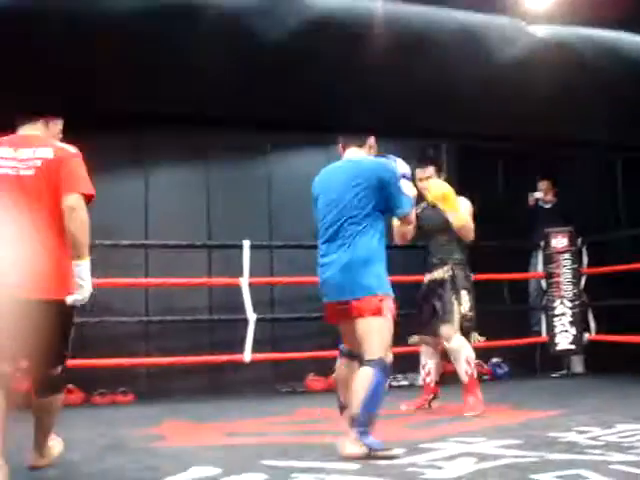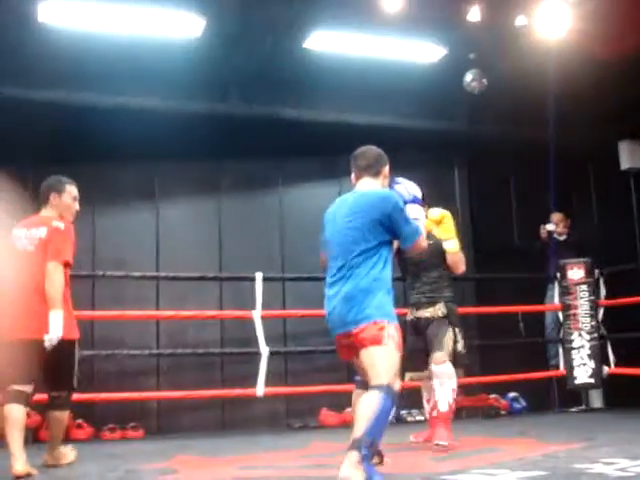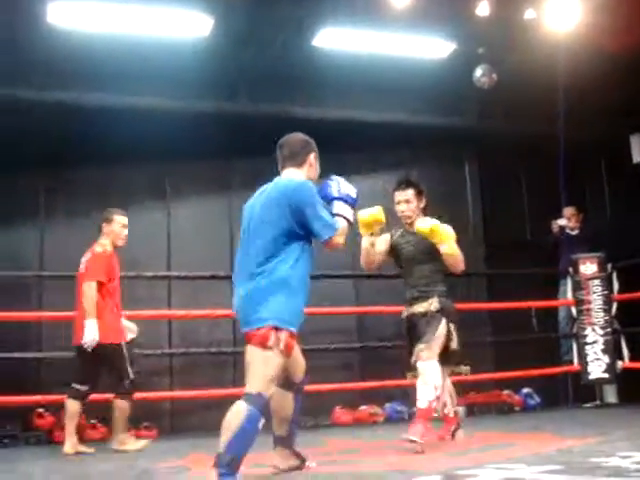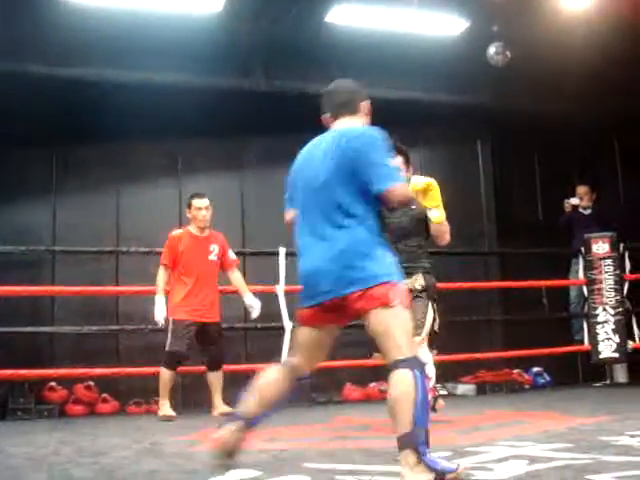
dt=1s
person 1, frame 1
left shoulder: (322, 178)
right shoulder: (380, 169)
right elbow: (407, 216)
right wrist: (405, 183)
left hip: (331, 278)
right hip: (365, 277)
left knee: (352, 349)
right knee: (377, 358)
left ankle: (349, 415)
right ankle: (357, 436)
person 1, frame 2
left shoulder: (334, 209)
right shoulder: (386, 199)
right elbow: (418, 244)
right wrist: (412, 206)
left hip: (338, 309)
right hip: (369, 308)
left knee: (370, 379)
right knee: (385, 386)
left ankle: (364, 447)
person 1, frame 3
left shoulder: (260, 196)
right shoulder: (300, 190)
right elbow: (335, 239)
right wrist: (344, 202)
left hip: (258, 302)
right hip: (271, 307)
left knee: (294, 374)
right knee: (259, 392)
left ankle: (285, 451)
person 1, frame 4
left shoulder: (306, 154)
right shoulder: (367, 138)
left elbow: (292, 217)
right elbow: (396, 193)
right wrist: (401, 177)
left hip: (316, 274)
right hip: (364, 267)
left knee: (295, 365)
right knee: (405, 359)
left ankle: (235, 427)
person 2, frame 1
right shoulder: (63, 155)
right elbow: (73, 208)
right wrist: (82, 267)
right hip: (49, 283)
right knee: (50, 370)
right ankle: (42, 448)
person 2, frame 2
right shoulder: (59, 229)
right elbow: (54, 271)
right wrist: (56, 314)
right hip: (51, 325)
right knee: (61, 393)
right ankle: (55, 452)
person 2, frame 3
left shoulder: (94, 253)
right shoulder: (103, 252)
right elbow: (90, 287)
left wrist: (120, 320)
right wrist: (91, 322)
left hip: (87, 334)
right hip: (104, 333)
left knee: (80, 386)
right knee: (125, 382)
left ankle: (70, 441)
right ankle: (121, 437)
person 2, frame 4
left shoulder: (219, 240)
right shoulder: (177, 238)
left elbow: (232, 269)
right elbow: (164, 270)
left wrist: (247, 296)
right wrist: (159, 299)
left hip: (210, 313)
right hip: (182, 311)
left knee: (215, 357)
right knee: (174, 354)
left ankle: (217, 404)
right ankle: (164, 403)
person 3, frame 1
left shoulder: (459, 203)
right shoulder: (419, 212)
left elbow: (468, 235)
right elbow: (400, 239)
left wrist: (450, 208)
left hip: (454, 274)
right hip: (432, 278)
left knee: (452, 332)
right knee: (428, 338)
left ankle: (473, 393)
right ankle: (429, 393)
person 3, frame 2
left shoulder: (439, 237)
left elbow: (459, 268)
left wrist: (449, 235)
left hip: (441, 312)
right hip: (416, 314)
left knee: (440, 362)
right knee: (423, 373)
left ankle: (444, 426)
right ankle: (434, 426)
person 3, frame 3
left shoulder: (442, 229)
right shoulder: (391, 237)
left elbow: (458, 266)
right elbow: (368, 265)
left wrist: (441, 238)
right wrist: (368, 234)
left hip: (437, 307)
right hip: (412, 311)
left knee: (427, 358)
right knee: (434, 367)
left ankle: (421, 424)
right ankle: (452, 422)
person 3, frame 4
left shoulder: (423, 202)
left elbow: (443, 239)
left wrist: (433, 204)
left hip: (418, 284)
left knee: (416, 343)
right ankle: (430, 397)
person 4, frame 1
left shoulder: (561, 208)
right shoulder: (535, 208)
left elbow: (568, 225)
left wrist: (554, 203)
right wrist: (530, 207)
right hip: (539, 253)
right knee: (535, 291)
right ankle: (537, 328)
person 4, frame 2
left shoulder: (575, 240)
right shoulder: (548, 240)
left elbow: (582, 256)
right wrist: (543, 240)
right hip: (554, 285)
right knee: (551, 324)
right ankle: (555, 362)
person 4, frame 3
left shoulder: (587, 234)
right shoulder: (560, 235)
right wrist: (555, 235)
right hip: (566, 280)
right knee: (564, 319)
right ankle: (567, 357)
person 4, frame 4
left shoulder: (600, 213)
right shoulder: (572, 215)
left elbow: (610, 230)
right elbow: (563, 228)
left wrist: (591, 207)
right wrist: (567, 213)
right hip: (578, 259)
right knee: (576, 299)
right ankle: (579, 337)
